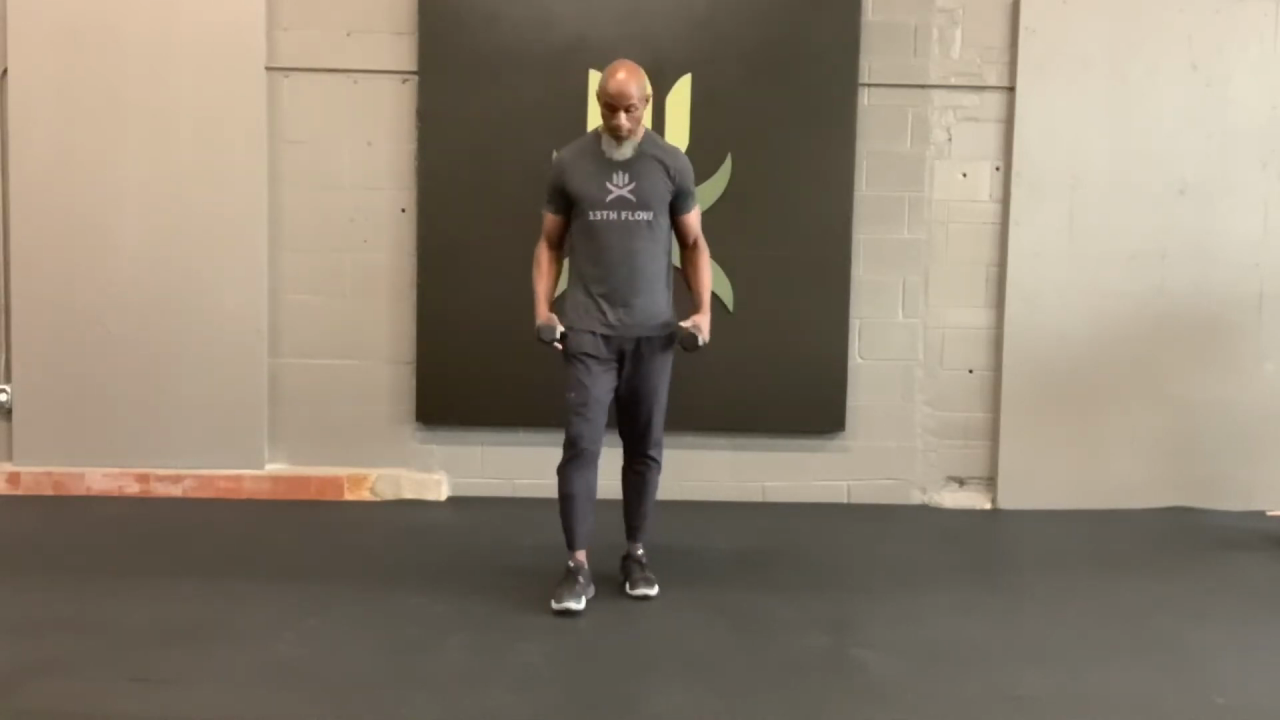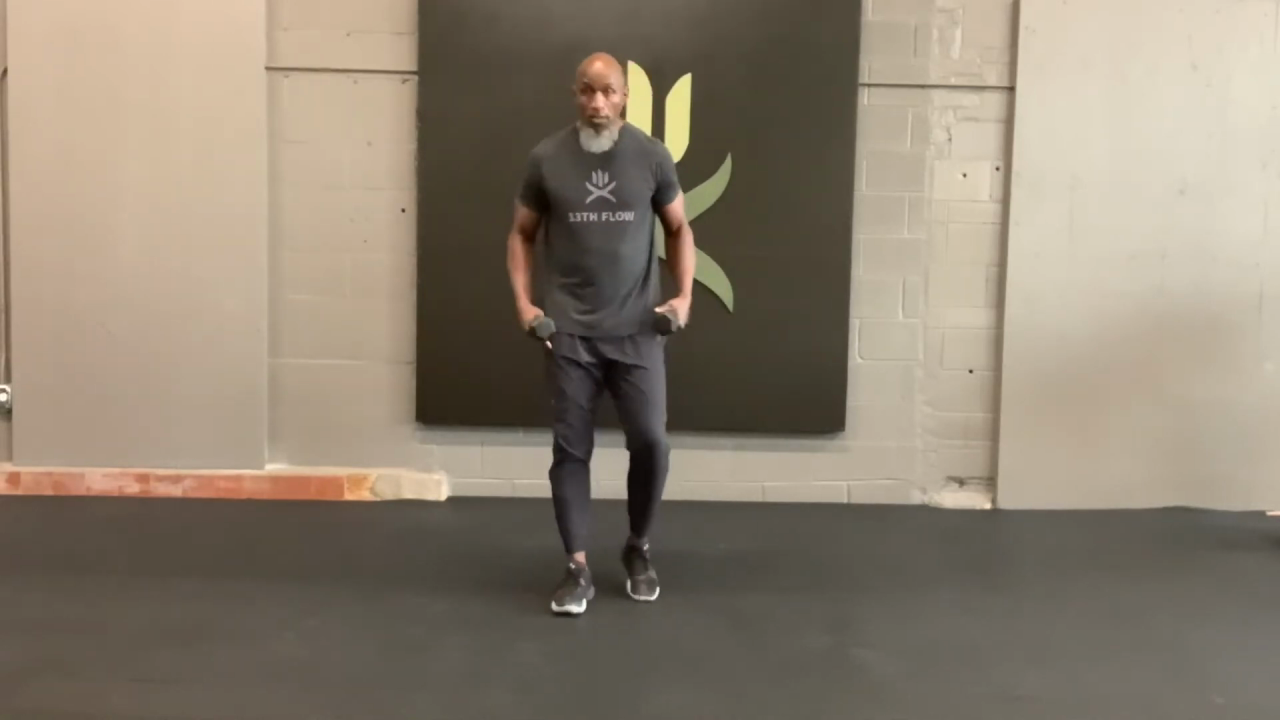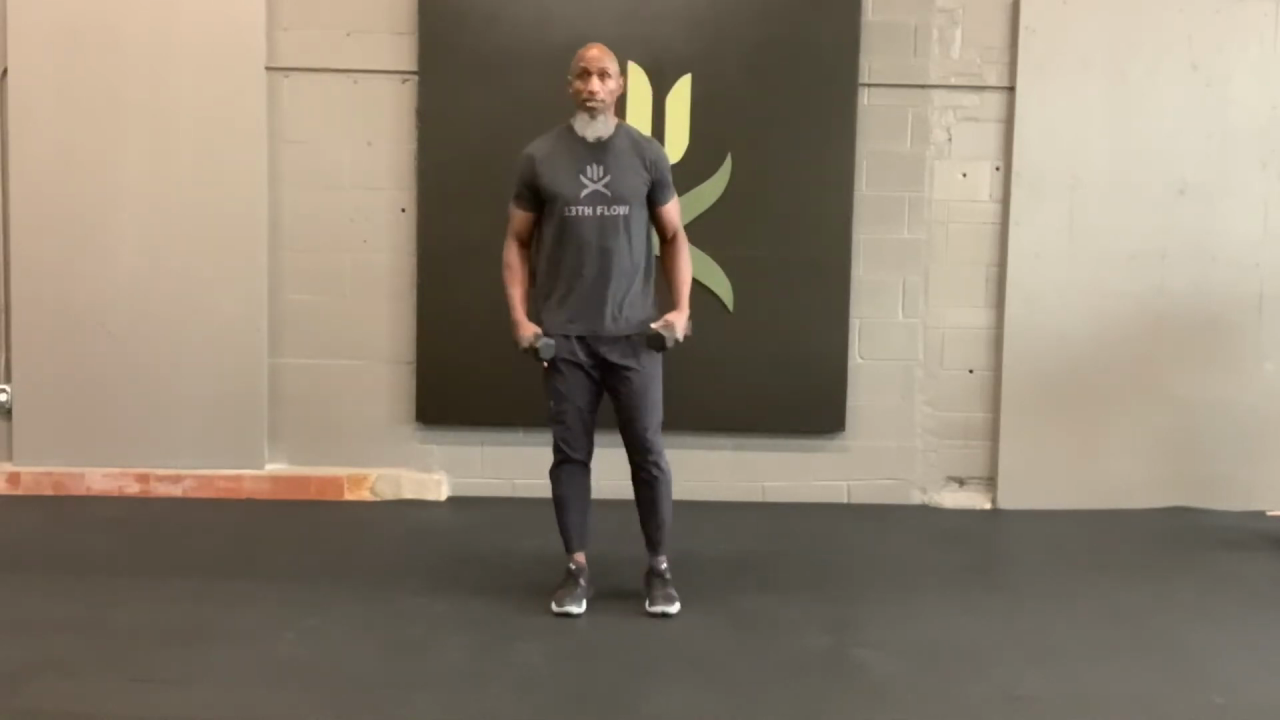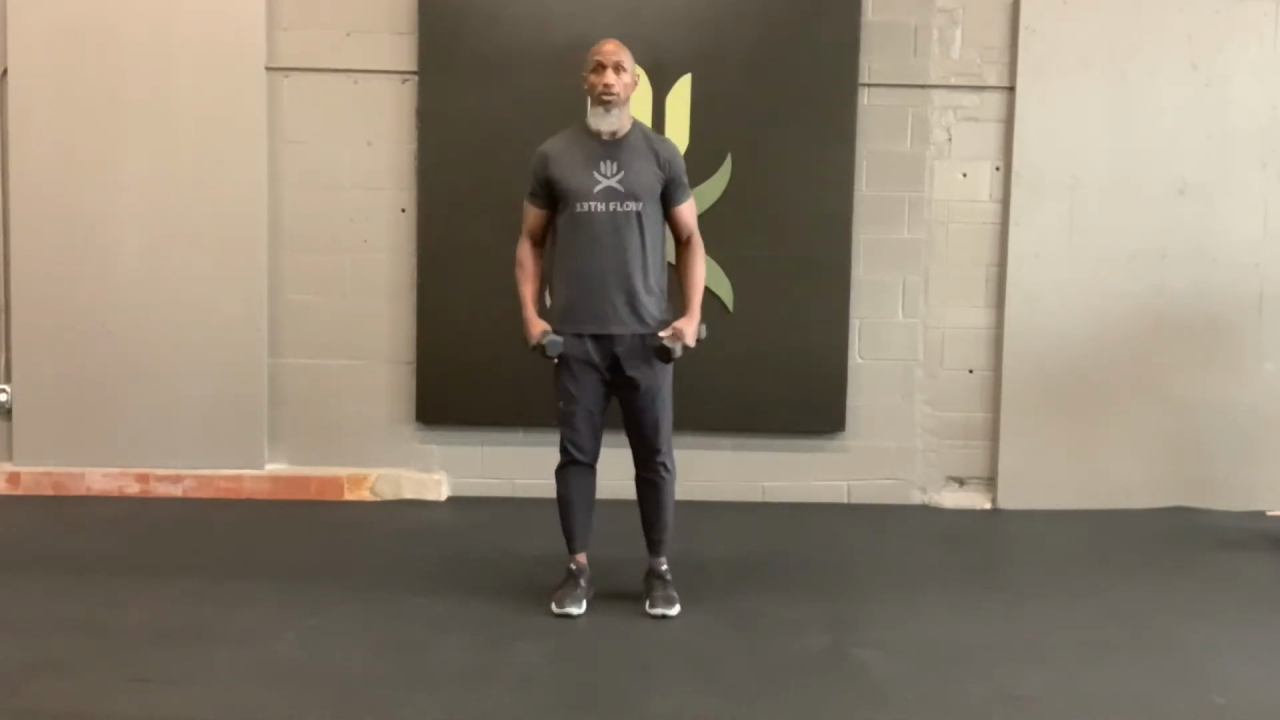
dt=0.3s
person 1, frame 1
left shoulder: (672, 163)
right shoulder: (569, 163)
left elbow: (693, 242)
right elbow: (550, 241)
left wrist: (703, 308)
right wrist: (541, 306)
left hip: (652, 330)
right hip: (588, 329)
left knee: (645, 448)
right knee: (581, 444)
left ankle: (635, 552)
right ankle: (578, 566)
person 1, frame 2
left shoulder: (652, 156)
right shoulder: (546, 159)
left elbow: (678, 228)
right elbow: (521, 234)
left wrist: (683, 295)
right wrist: (524, 301)
left hip: (637, 329)
right hip: (568, 330)
left knee: (651, 442)
right knee: (570, 449)
left ankle: (637, 547)
right ankle: (577, 567)
person 1, frame 3
left shoulder: (647, 155)
right shoulder: (539, 157)
left elbow: (674, 235)
right elbow: (517, 242)
left wrist: (681, 306)
right wrist: (520, 316)
left hip: (634, 332)
right hip: (565, 334)
left knee: (648, 450)
right knee: (570, 453)
left ankle: (658, 567)
right ankle: (577, 568)
person 1, frame 4
left shoulder: (662, 155)
right shoulder: (554, 154)
left elbow: (689, 239)
right elbow: (531, 240)
left wrist: (691, 314)
right wrist: (530, 313)
left hip: (646, 333)
right hip: (576, 333)
left knee: (654, 454)
right knee: (576, 452)
left ankle: (658, 568)
right ankle: (577, 568)
